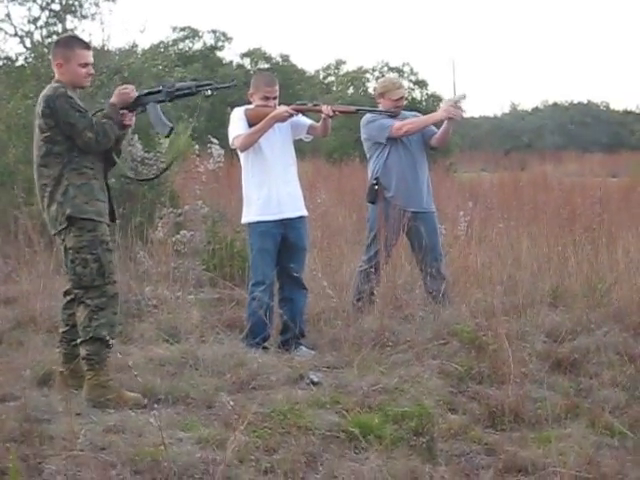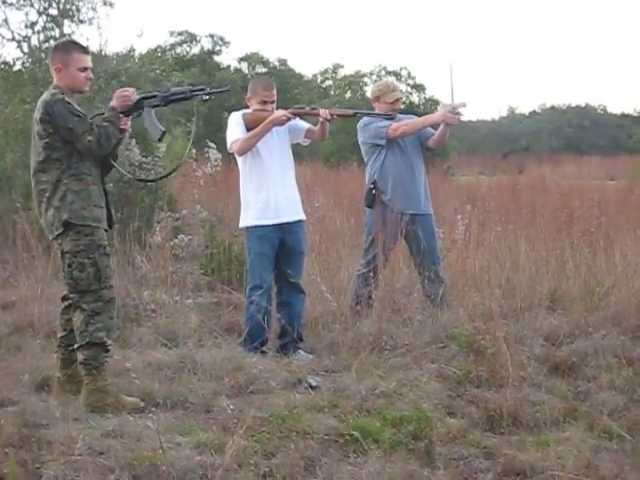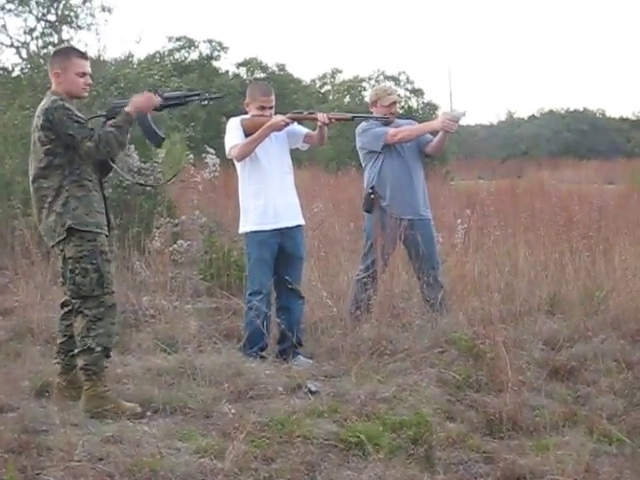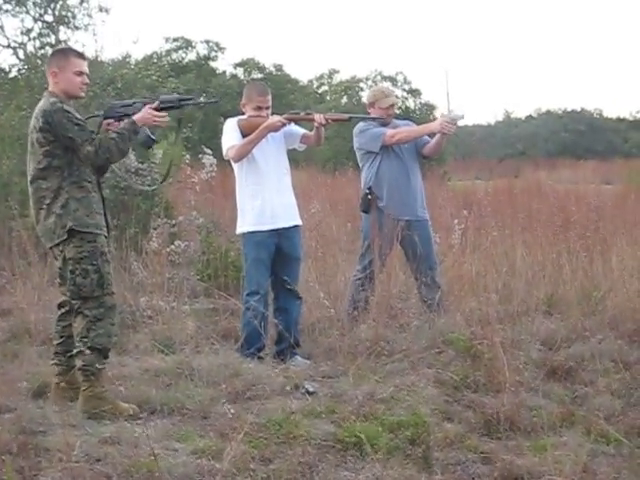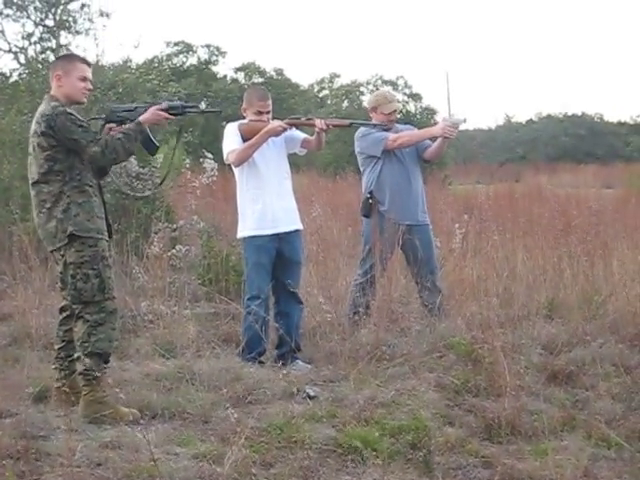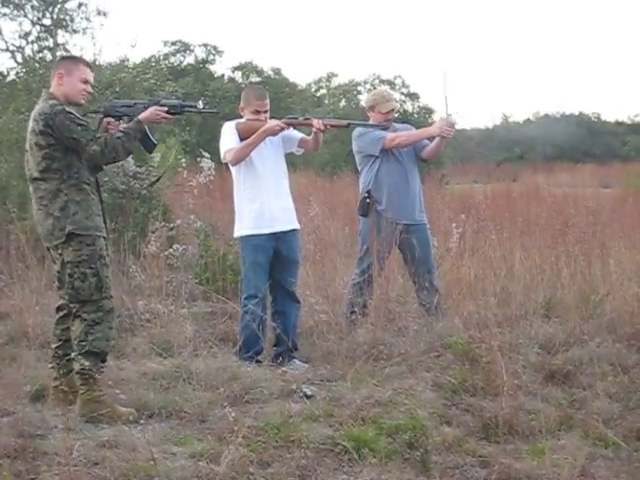
dt=0.1s
person 1, frame 1
left shoulder: (62, 100)
right shoulder: (57, 97)
left elbow: (98, 158)
right elbow: (94, 139)
left wrist: (119, 128)
right wrist: (114, 106)
left hip: (78, 209)
right hip: (80, 211)
left knee: (81, 291)
right knee: (100, 293)
left ankle: (71, 368)
right ankle: (97, 382)
person 1, frame 2
left shoulder: (61, 105)
right shoulder: (56, 103)
left elbow: (95, 163)
right elbow: (95, 142)
left wrist: (117, 132)
right wrist: (114, 110)
left hip: (76, 214)
right hip: (77, 216)
left knee: (79, 296)
right knee: (97, 297)
left ankle: (68, 373)
right ankle: (95, 387)
person 1, frame 3
left shoulder: (56, 111)
right shoulder: (56, 110)
left elbow: (90, 167)
right elbow: (98, 149)
left wrist: (111, 133)
right wrist: (128, 115)
left hip: (68, 221)
right hip: (77, 222)
left knee: (76, 301)
right knee: (98, 302)
left ankle: (68, 379)
right ankle: (95, 393)
person 1, frame 4
left shoulder: (52, 112)
right shoulder: (55, 111)
left elbow: (88, 166)
right elbow: (97, 153)
left wrist: (109, 136)
right wrist: (134, 124)
left hip: (65, 223)
right hip: (77, 223)
left knee: (74, 302)
right knee: (98, 303)
left ankle: (65, 380)
right ankle: (93, 394)
person 1, frame 5
left shoulder: (49, 115)
right shoulder: (59, 115)
left elbow: (87, 165)
right elbow: (103, 154)
left wrist: (106, 139)
right wrist: (140, 124)
left hip: (64, 227)
right hip: (79, 227)
left knee: (75, 306)
right knee: (99, 308)
left ankle: (66, 385)
right ankle: (93, 398)
person 1, frame 6
left shoulder: (46, 114)
right shoulder: (57, 113)
left elbow: (84, 162)
right elbow: (101, 151)
left wrist: (104, 136)
right wrist: (140, 122)
left hip: (62, 226)
right hip: (76, 225)
left knee: (71, 305)
right knee: (96, 307)
left ankle: (64, 384)
right ankle: (90, 397)
person 2, frame 1
left shoulder: (287, 115)
right shoulder: (240, 115)
left elbow: (320, 133)
right elbow: (241, 144)
left wrist: (326, 118)
right wrist: (271, 119)
left hip: (294, 211)
right hip: (261, 214)
left knee: (294, 280)
right knee: (262, 282)
left ankle: (292, 340)
right ankle: (255, 344)
person 2, frame 2
left shoulder: (285, 120)
right shoulder: (238, 119)
left elbow: (318, 137)
right elbow: (239, 148)
left wrist: (323, 122)
right wrist: (269, 123)
left hip: (292, 216)
right hip: (259, 218)
left knee: (292, 284)
right knee: (259, 286)
left ankle: (290, 344)
right ankle: (253, 348)
person 2, frame 3
left shoulder: (284, 125)
right shoulder: (236, 125)
left elbow: (316, 141)
right elbow: (237, 154)
left wrist: (322, 127)
right wrist: (267, 128)
left hip: (291, 221)
right hip: (258, 224)
left knee: (291, 289)
right knee: (259, 291)
left ankle: (289, 349)
right ankle: (253, 353)
person 2, frame 4
left shoulder: (280, 126)
right shoulder: (234, 125)
left elbow: (313, 142)
right elbow: (234, 155)
left wrist: (319, 127)
right wrist: (264, 129)
left hip: (288, 221)
right hip: (256, 224)
left knee: (289, 290)
right knee: (256, 292)
left ankle: (286, 350)
right ankle: (251, 354)
person 2, frame 5
left shoulder: (281, 130)
right shoulder: (234, 130)
left elbow: (314, 146)
right elbow: (235, 159)
left wrist: (319, 132)
right wrist: (265, 133)
left hip: (289, 226)
right hip: (256, 228)
left knee: (290, 294)
right knee: (257, 296)
left ankle: (287, 354)
right ankle: (251, 358)
person 2, frame 6
left shoulder: (278, 129)
right shoulder: (232, 128)
left elbow: (311, 146)
right elbow: (232, 158)
left wrist: (317, 132)
right wrist: (263, 132)
left hip: (286, 225)
right hip: (254, 227)
left knee: (287, 293)
right knee: (254, 296)
left ankle: (284, 353)
right ankle: (249, 357)
person 3, frame 1
left shoulder: (415, 118)
right shoulder: (370, 122)
left elbow: (437, 141)
right elbow: (400, 130)
left wrist: (449, 121)
right wrist: (438, 115)
left hip: (421, 202)
right hip: (387, 202)
left knee: (432, 258)
right knee: (374, 258)
left ankle: (443, 306)
right ankle: (359, 308)
person 3, frame 2
left shoulder: (412, 120)
right shoulder: (367, 125)
left elbow: (434, 143)
right elbow: (397, 131)
left wrist: (445, 124)
right wrist: (435, 117)
left hip: (419, 205)
right hip: (385, 205)
left knee: (430, 261)
right knee: (372, 262)
left ankle: (441, 310)
right ankle: (357, 312)
person 3, frame 3
left shoulder: (410, 125)
right shoulder: (365, 130)
left elbow: (432, 149)
right elbow: (395, 137)
left wrist: (444, 131)
right wrist: (434, 124)
left hip: (418, 210)
right hip: (384, 211)
left knee: (429, 266)
right knee: (371, 266)
left ankle: (440, 314)
right ankle: (357, 316)
person 3, frame 4
left shoulder: (407, 126)
right shoulder: (363, 130)
left elbow: (429, 150)
right elbow: (393, 137)
left wrist: (441, 133)
right wrist: (431, 126)
left hip: (414, 211)
right hip: (381, 211)
left knee: (427, 267)
right knee: (368, 267)
left ankle: (437, 315)
right ankle: (354, 316)
person 3, frame 5
left shoulder: (409, 131)
right shoulder: (364, 135)
left elbow: (430, 155)
right elbow: (395, 142)
left wrist: (444, 137)
right wrist: (433, 131)
left hip: (416, 215)
right hip: (382, 216)
left knee: (428, 271)
right knee: (369, 271)
right ankle: (355, 321)
person 3, frame 6
left shoulder: (407, 130)
right shoulder: (362, 134)
left elbow: (427, 154)
right elbow: (393, 141)
left wrist: (441, 137)
right wrist: (431, 130)
left hip: (413, 214)
right hip: (379, 215)
left knee: (425, 270)
right knee: (366, 271)
left ankle: (436, 318)
right ankle: (353, 320)
